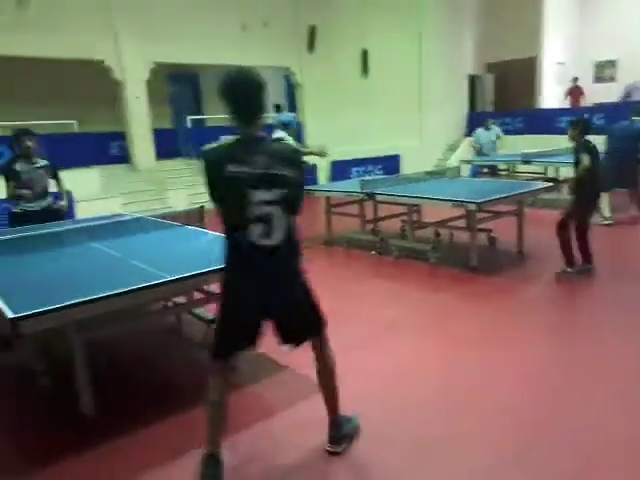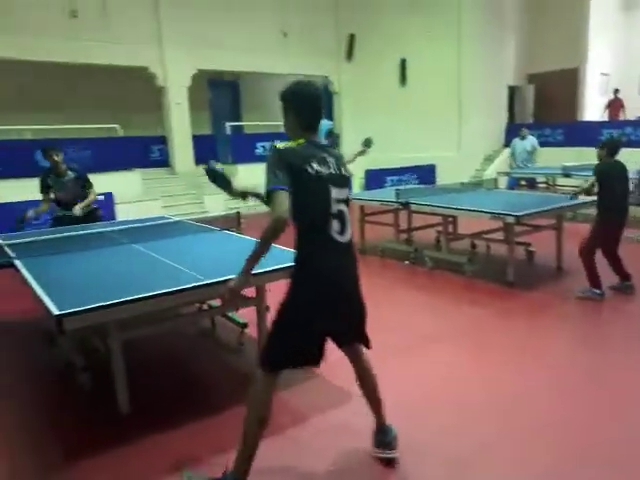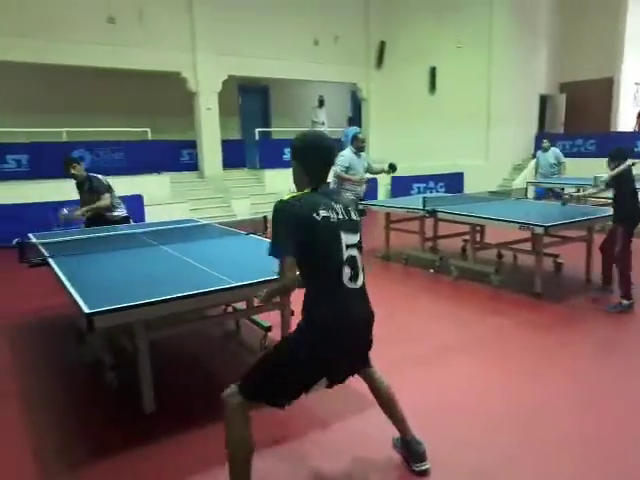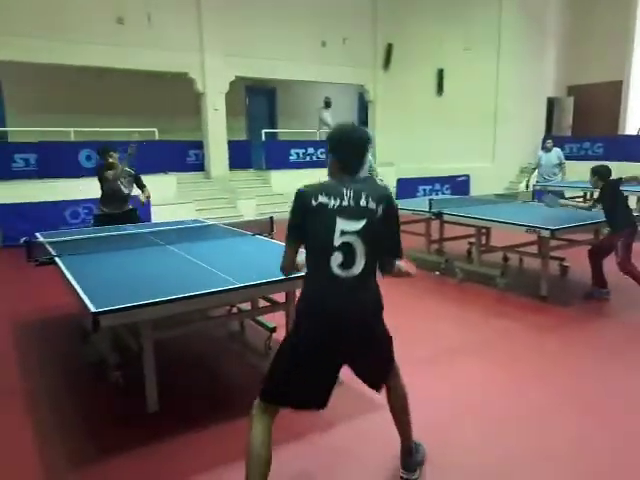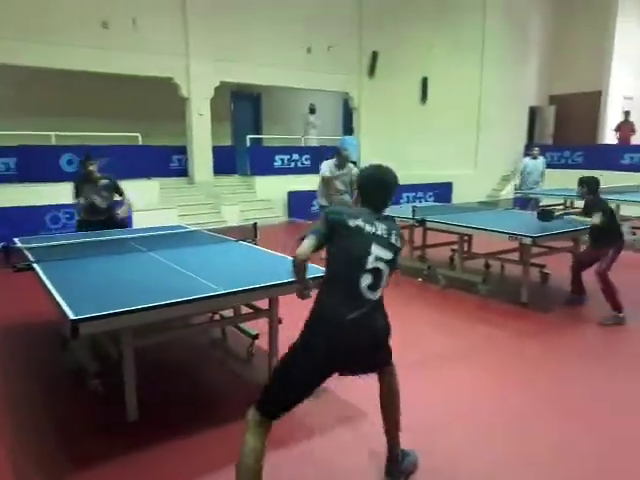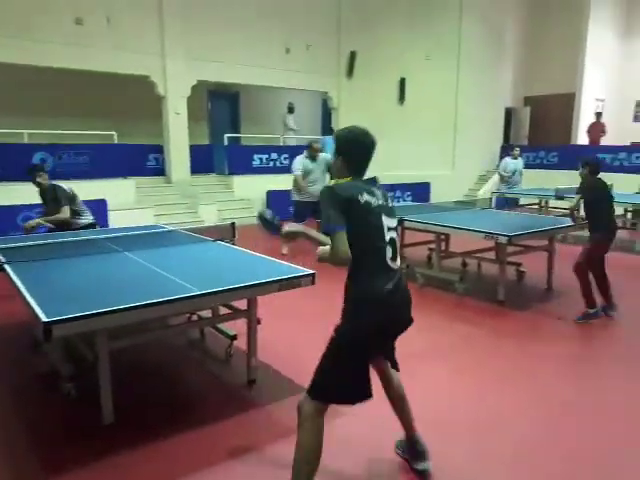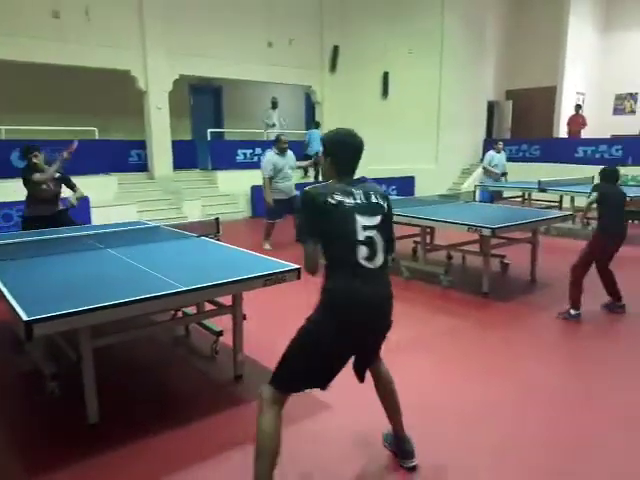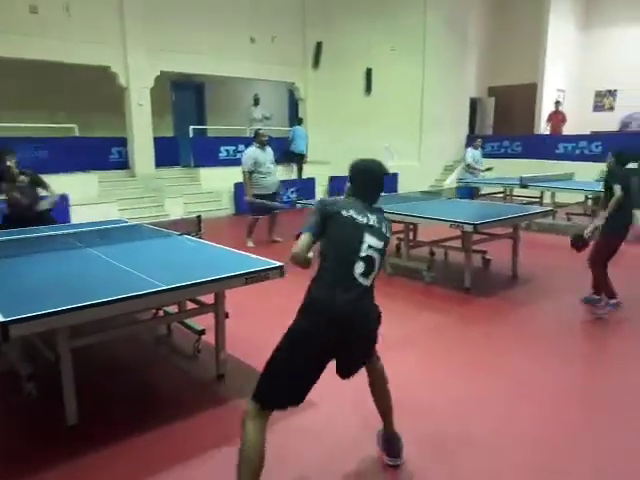
dt=0.3s
person 1, frame 1
left shoulder: (215, 157)
right shoulder: (290, 154)
left elbow: (229, 221)
left hip: (243, 276)
right hip: (286, 274)
left knee: (221, 365)
right knee: (319, 342)
right ankle: (337, 427)
person 1, frame 2
left shoulder: (285, 156)
right shoulder: (337, 159)
left elbow: (282, 216)
left wrist: (243, 274)
right wrist: (260, 194)
left hip: (313, 279)
right hip: (347, 275)
left knee: (267, 374)
right knee: (355, 351)
right ankle: (383, 434)
person 1, frame 3
left shoulder: (290, 208)
right shoulder: (348, 206)
left elbow: (287, 279)
left wrist: (269, 294)
left hip: (322, 325)
right hip: (360, 318)
left knee: (235, 402)
right knee: (366, 370)
right ankle: (412, 447)
person 1, frame 4
left shoulder: (307, 196)
right shoulder: (382, 197)
left elbow: (288, 266)
right elbow: (390, 267)
right wrist: (405, 267)
left hip: (315, 316)
right hip: (365, 313)
left knee: (262, 411)
right knee: (391, 375)
person 1, frame 5
left shoulder: (337, 215)
right shoulder: (394, 231)
left elbow: (301, 255)
left wrist: (302, 285)
left hip: (326, 330)
right hip: (370, 331)
left knee: (258, 422)
right knee: (386, 367)
person 1, frame 6
left shoulder: (335, 192)
right shoulder: (377, 194)
left elbow: (343, 256)
left wrist: (323, 254)
right wrist: (307, 232)
left hip: (368, 305)
right hip: (397, 301)
left knee: (310, 407)
right knee: (381, 364)
right ankle: (414, 448)
person 1, frame 7
left shoulder: (313, 196)
right shoulder: (379, 195)
left elbow: (312, 262)
left hip: (338, 306)
right hip: (379, 304)
left knee: (271, 399)
right knee: (373, 361)
right ankle: (402, 443)
person 1, frame 8
left shoulder: (329, 206)
right shoulder: (383, 223)
left elbow: (298, 254)
left hip: (320, 314)
right hip: (363, 317)
left knee: (255, 412)
right knee: (372, 361)
right ankle: (391, 441)
person 2, frame 1
left shoulder: (580, 146)
right shoulder: (589, 145)
left elbow: (586, 164)
left wrist: (574, 179)
right wrist: (577, 180)
left hip: (583, 195)
right hip: (591, 193)
left knee: (562, 225)
right knee: (581, 228)
left ankle: (570, 266)
right ankle: (586, 264)
person 2, frame 2
left shoulder: (602, 166)
right shoulder: (621, 167)
left elbow: (589, 186)
left wrist: (577, 191)
left hip: (607, 215)
right hip: (620, 214)
left knee: (586, 249)
right knee: (609, 248)
left ankle: (596, 289)
right ankle: (626, 281)
person 2, frame 3
left shoulder: (624, 172)
right shoulder: (620, 175)
right elbow: (601, 189)
right wrist: (581, 194)
left hip: (625, 221)
right hip: (622, 219)
left knee: (620, 256)
right knee: (605, 248)
left ankle: (626, 300)
right ankle: (607, 283)
person 2, frame 4
left shoulder: (610, 186)
right shoulder: (603, 193)
right elbow: (589, 206)
right wrist: (567, 203)
left hip: (625, 229)
right hip: (616, 230)
left knee: (624, 263)
right knee: (594, 253)
right ankle: (601, 289)
person 2, frame 5
left shoulder: (598, 204)
right shoulder: (590, 203)
left elbow: (598, 222)
right elbow: (584, 215)
left hip: (612, 244)
right hip: (597, 244)
left knee: (601, 272)
right knee: (577, 265)
left ankle: (619, 314)
right ankle: (578, 295)
person 2, frame 6
left shoulder: (587, 184)
right shoulder: (601, 185)
left elbow: (574, 206)
left wrist: (574, 217)
right wrist: (586, 217)
left hip: (601, 232)
right hip: (605, 230)
left knee: (580, 267)
right knee: (597, 267)
left ankle: (591, 309)
right ankle: (609, 304)
person 2, frame 7
left shoulder: (600, 187)
right shoulder: (621, 193)
left elbow: (591, 201)
right elbow: (618, 213)
left wrist: (584, 216)
left hip: (605, 232)
right hip: (619, 234)
left knee: (578, 269)
right knee: (602, 267)
left ankle: (574, 310)
right ankle: (617, 302)
person 2, frame 8
left shoulder: (613, 172)
right shoulder: (624, 175)
left elbow: (618, 195)
left wrist: (602, 218)
right wrist: (594, 224)
left hip: (614, 224)
right hip: (622, 223)
left knee: (594, 260)
right knee: (601, 259)
left ankle: (612, 299)
right ankle: (598, 294)
